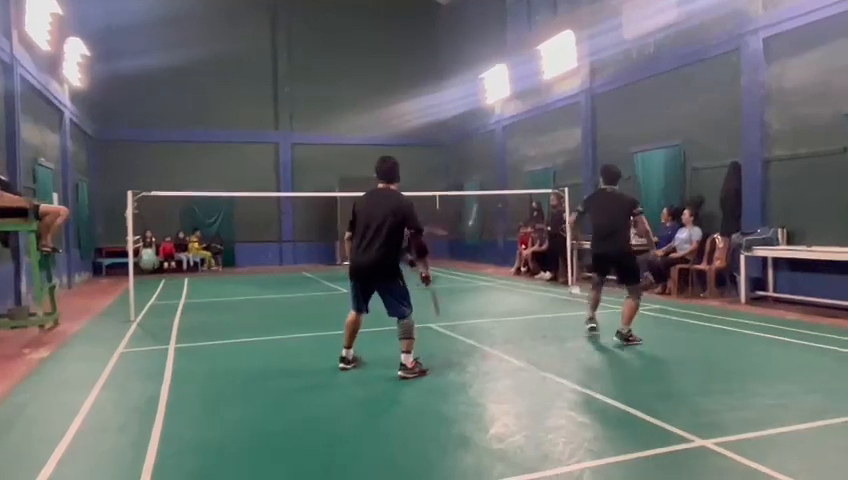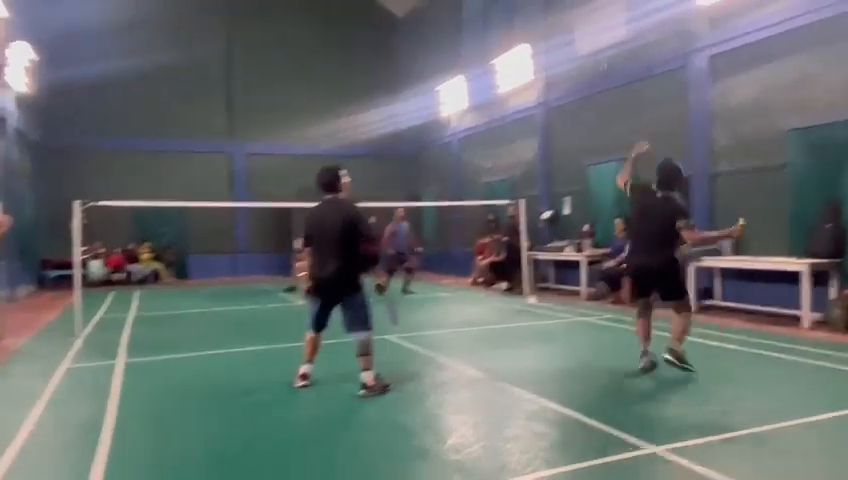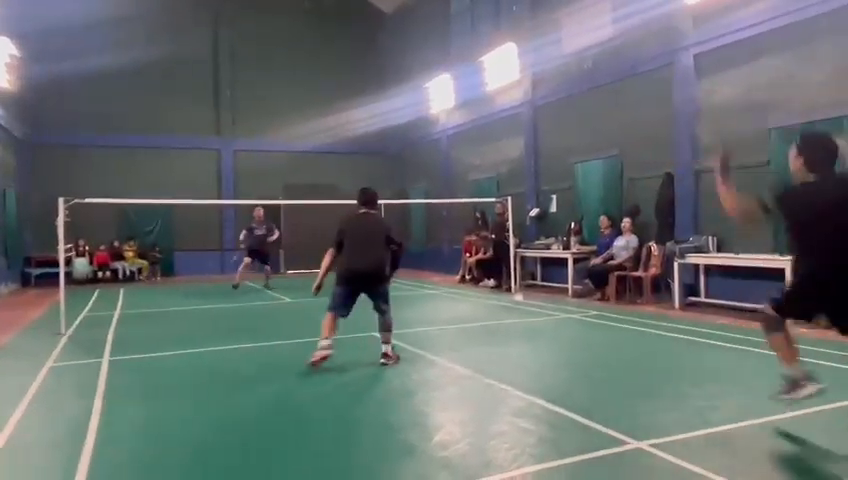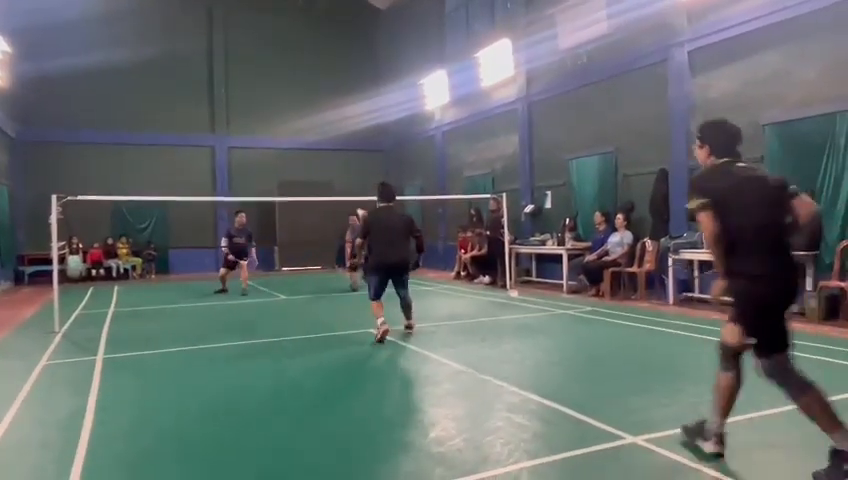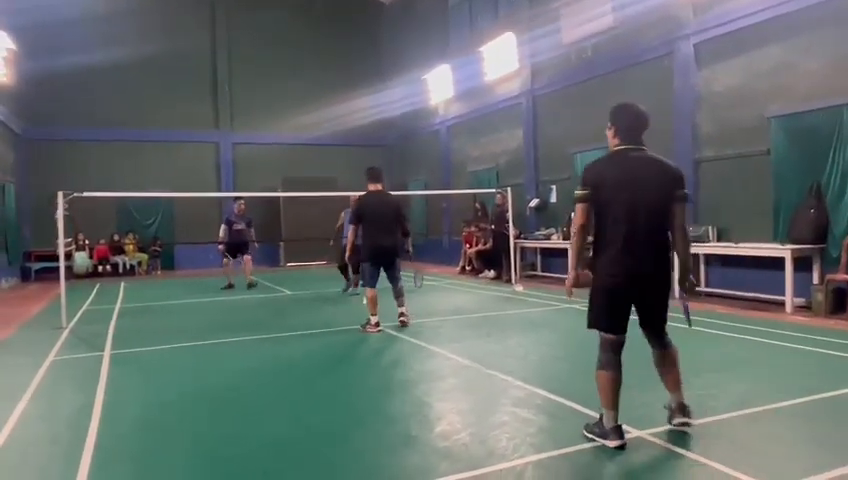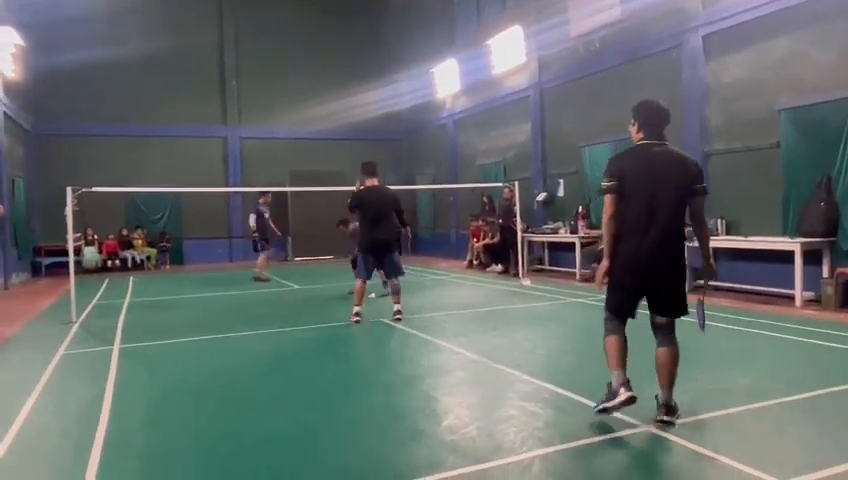
dt=0.7s
person 1, frame 1
left shoulder: (591, 199)
right shoulder: (629, 201)
left elbow: (572, 220)
right elbow: (644, 229)
left hip: (599, 249)
right hip: (621, 250)
left knee: (597, 283)
right knee: (634, 291)
left ankle: (591, 318)
right ankle: (624, 331)
person 1, frame 2
left shoulder: (641, 193)
right shoulder: (676, 208)
left elbow: (621, 179)
right elbow: (692, 238)
left wrist: (634, 156)
right wrist: (727, 233)
left hip: (637, 263)
right hip: (664, 264)
left knee: (644, 308)
right knee: (682, 309)
left ankle: (646, 354)
right ankle: (674, 348)
person 1, frame 3
left shoulder: (791, 195)
left elbow: (737, 210)
left wrist: (721, 179)
left hip: (812, 279)
left knee: (771, 318)
left ankle: (799, 377)
person 1, frame 4
left shoulder: (704, 182)
right shoulder: (763, 178)
left elbow: (710, 233)
right elbow: (808, 210)
left wrist: (723, 275)
right wrist: (775, 242)
left hip: (755, 282)
right hip: (782, 276)
left knee: (778, 369)
right knee: (730, 347)
right ankle: (713, 431)
person 1, frame 5
left shoulder: (596, 171)
right shoulder: (669, 171)
left elbow: (580, 225)
right elbow: (678, 227)
left wrist: (574, 268)
right wrist: (685, 270)
left hip: (612, 271)
right hip: (655, 271)
left knee: (610, 346)
right knee: (659, 336)
left ankle: (610, 426)
right ankle: (678, 406)
person 1, frame 6
left shoulder: (619, 164)
right shoulder: (688, 166)
left elbow: (610, 216)
right elbow: (698, 217)
left wrist: (606, 257)
right wrist: (706, 257)
left hip: (629, 259)
right hip: (670, 260)
left knee: (614, 320)
right knee: (664, 329)
left ankle: (619, 385)
right ankle: (665, 403)
person 2, frame 1
left shoulder: (362, 201)
right shoulder: (402, 203)
left elbow: (349, 237)
right elbow: (417, 239)
left wrist: (352, 261)
right wrist: (425, 268)
left hip: (359, 266)
right hip: (385, 267)
left knee: (356, 310)
right knee: (404, 313)
left ankle: (346, 356)
right ankle: (407, 363)
person 2, frame 2
left shoulder: (313, 215)
right shoulder: (351, 210)
left elbow: (309, 252)
right elbow: (368, 248)
left wrist: (310, 279)
right wrist: (370, 269)
left hip: (321, 280)
right hip: (347, 279)
left knee: (315, 328)
right knee: (362, 328)
left ankle: (304, 372)
right ankle: (368, 380)
person 2, frame 3
left shoulder: (347, 223)
right shoulder: (383, 224)
left elbow: (332, 252)
right elbow: (396, 252)
left wrist: (320, 279)
right wrist: (390, 273)
left hip: (349, 273)
right hip: (376, 274)
left knee: (333, 311)
right knee: (384, 311)
left ankle: (324, 346)
right ankle: (387, 352)
person 2, frame 4
left shoulder: (371, 217)
right shoulder: (404, 217)
left elbow: (359, 243)
right elbow: (419, 239)
left wrist: (360, 257)
right wrist: (417, 258)
left hip: (378, 264)
right hip: (401, 263)
left knee: (375, 298)
right knee: (403, 294)
left ankle: (381, 322)
right ankle: (409, 323)
person 2, frame 5
left shoulder: (362, 201)
right shoulder: (394, 200)
left elbow: (353, 228)
right elbow: (403, 226)
left wrist: (349, 250)
right wrist: (408, 244)
left hip: (371, 249)
right hip: (392, 249)
left knee: (370, 286)
right knee: (396, 282)
left ankle: (373, 321)
right ankle: (403, 313)
person 2, frame 6
left shoulder: (359, 195)
right shoulder: (390, 194)
left elbow: (351, 209)
right elbow: (401, 216)
right wrist: (407, 230)
left hip: (367, 243)
right hip: (387, 242)
left knee: (361, 278)
right knee: (393, 277)
left ankle: (356, 311)
right ankle: (397, 309)
